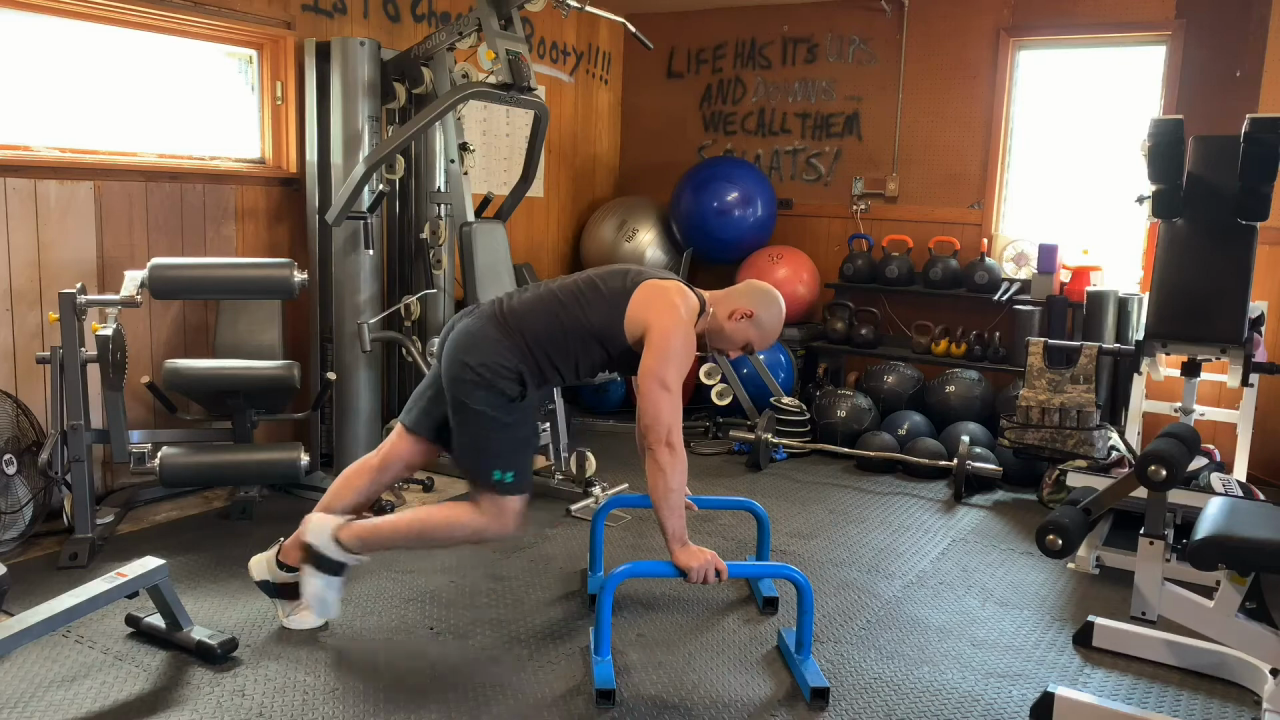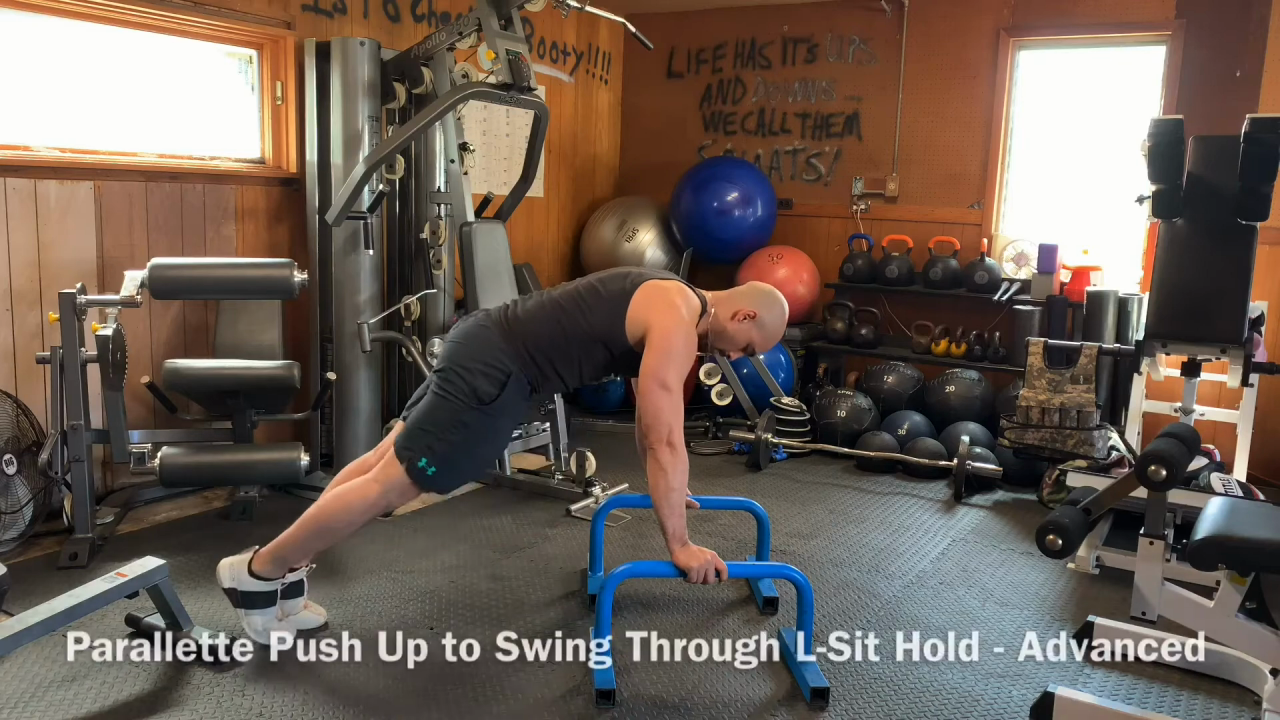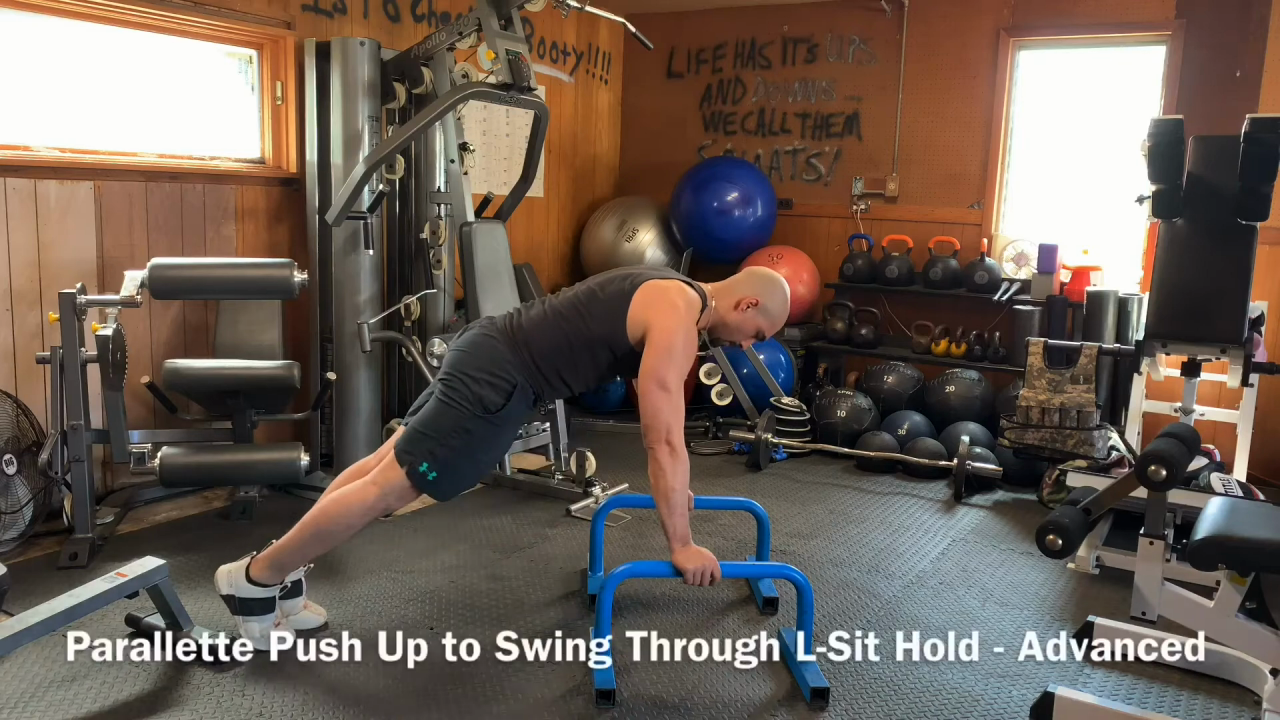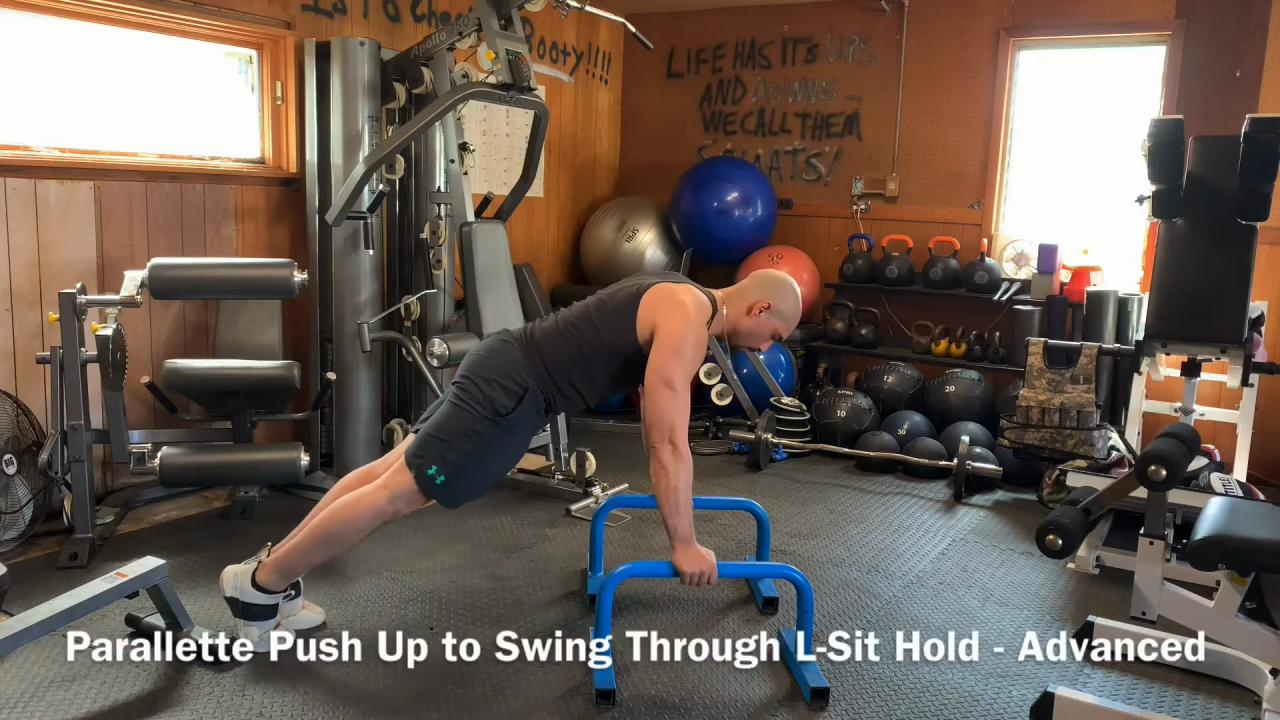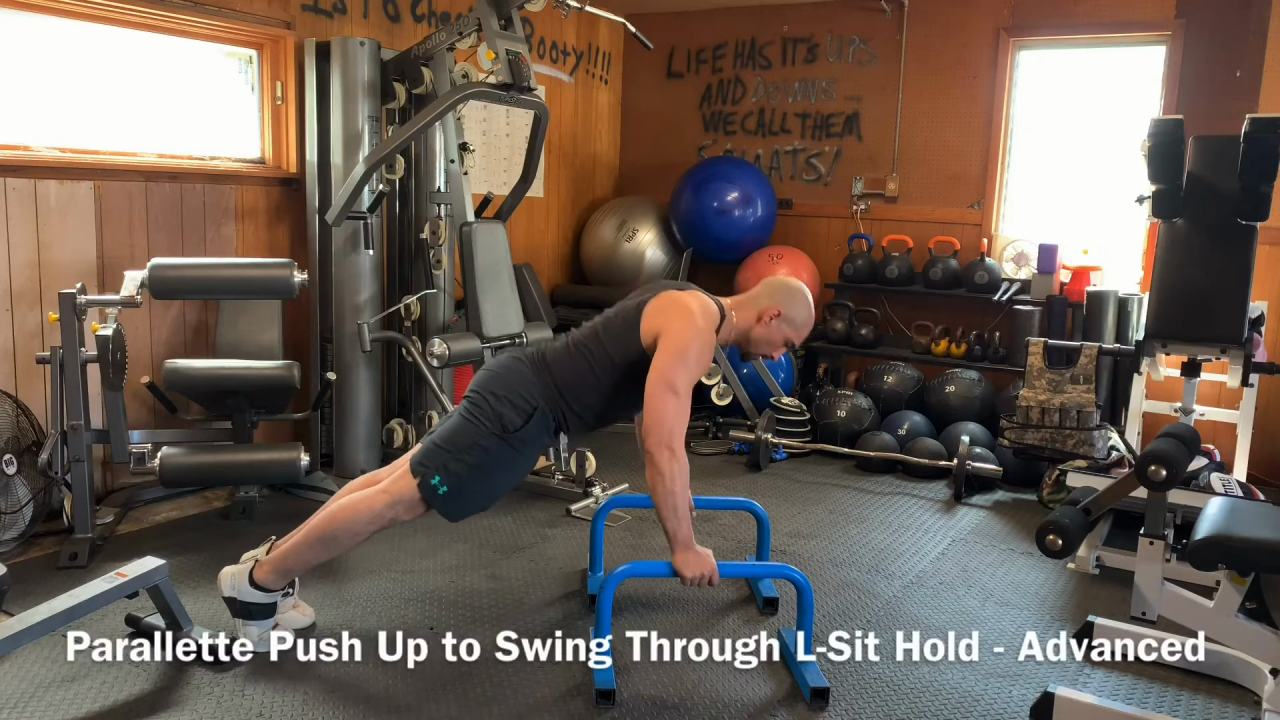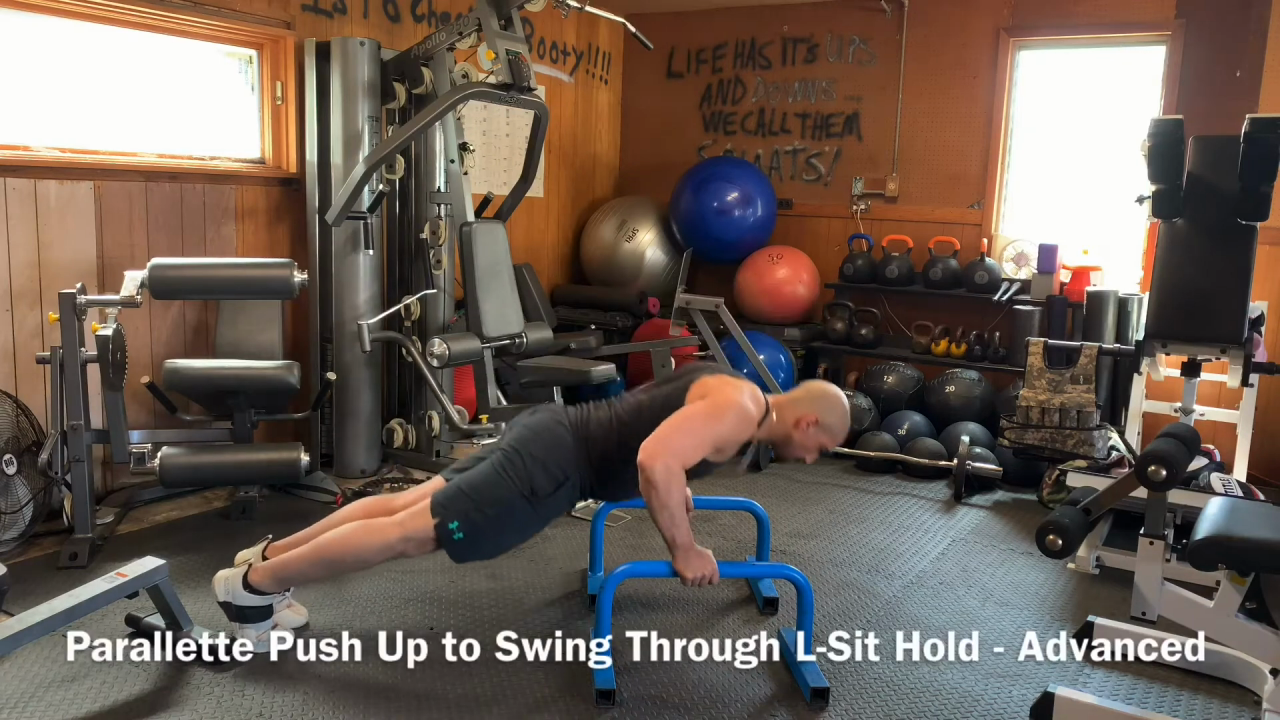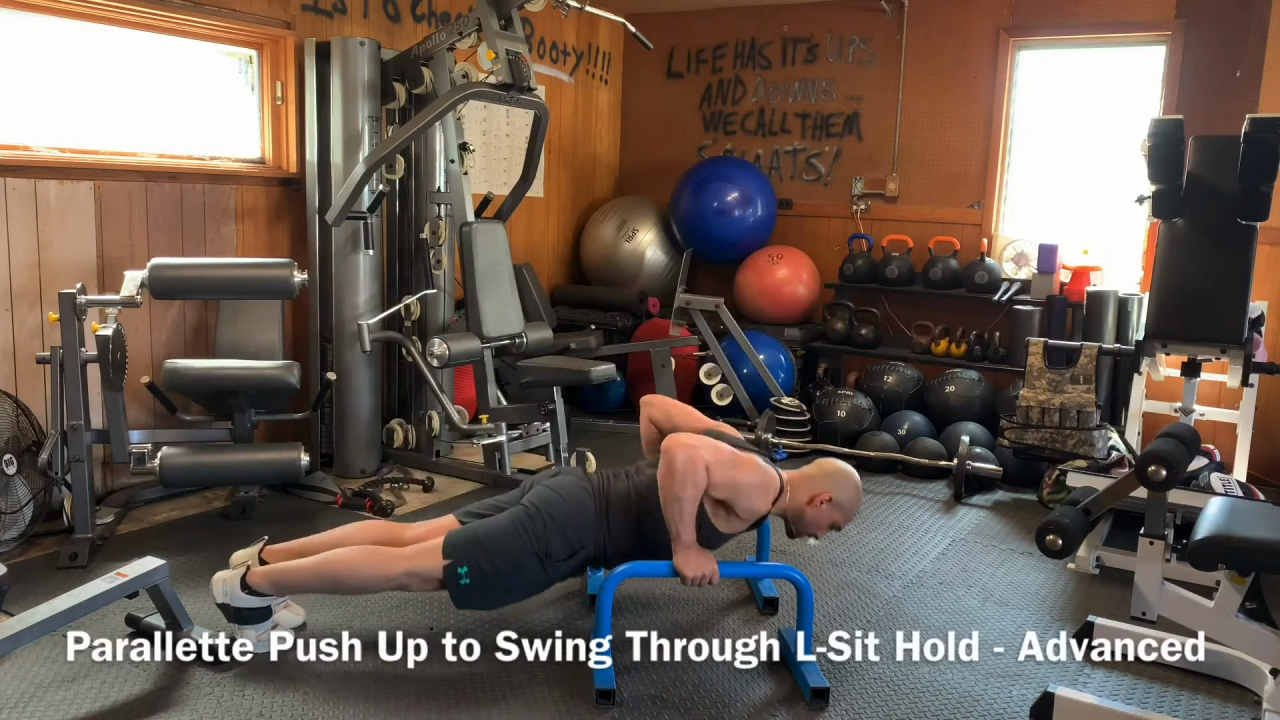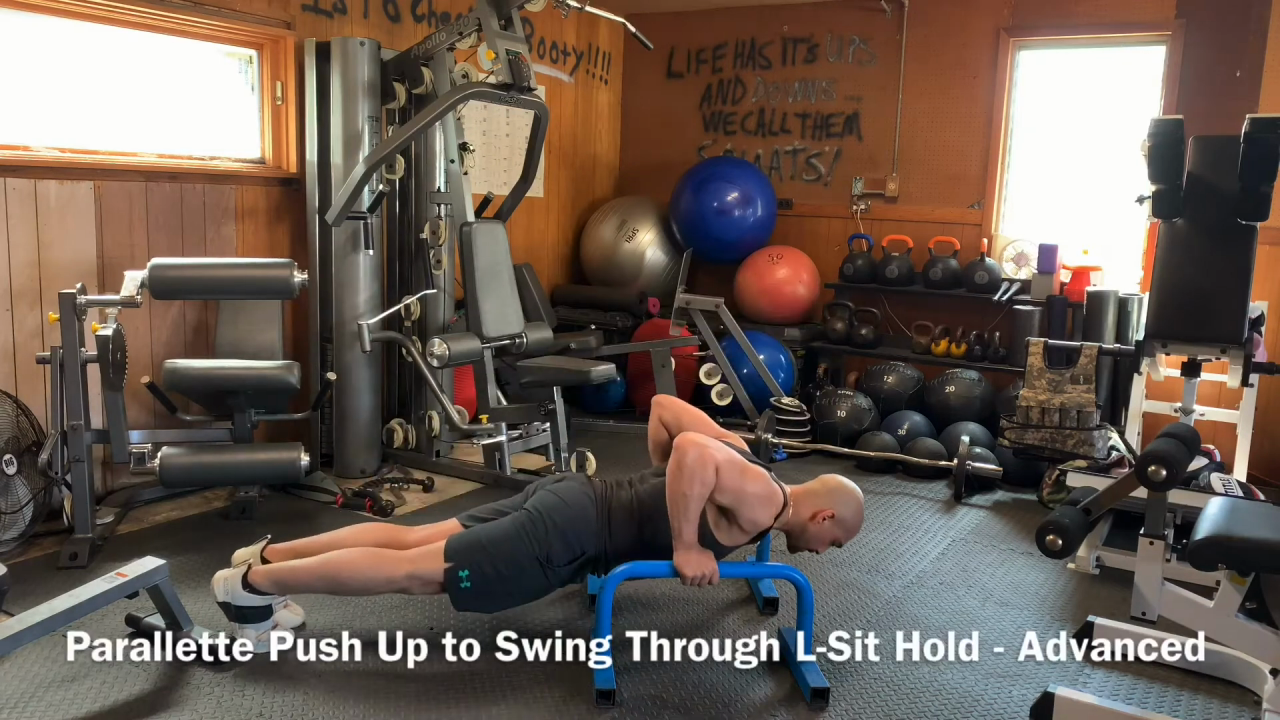
dt=0.3s
person 1, frame 1
left shoulder: (667, 299)
right shoulder: (677, 322)
left elbow: (650, 416)
right elbow: (664, 440)
left wrist: (663, 486)
right wrist: (679, 544)
left hip: (478, 334)
right hip: (496, 364)
left knee: (393, 459)
right knee: (496, 518)
left ankle: (289, 564)
right ankle: (336, 543)
person 1, frame 2
left shoulder: (671, 300)
right shoulder: (678, 323)
left elbow: (651, 416)
right elbow: (665, 442)
left wrist: (666, 489)
right wrist: (680, 546)
left hip: (483, 341)
right hip: (493, 370)
left knee: (388, 458)
right knee: (391, 485)
left ankle: (287, 572)
right ankle: (256, 573)
person 1, frame 3
left shoulder: (669, 293)
right shoulder: (677, 319)
left elbow: (653, 412)
right elbow: (665, 440)
left wrist: (669, 490)
right wrist: (682, 544)
left hip: (489, 353)
right hip: (497, 381)
left knee: (387, 463)
right knee: (387, 486)
left ankle: (280, 572)
right ankle: (253, 580)
person 1, frame 4
left shoulder: (681, 300)
right shoulder: (686, 320)
left elbow: (654, 405)
right elbow: (669, 440)
left wrist: (673, 488)
right wrist: (684, 545)
left hip: (505, 367)
right hip: (511, 389)
left knee: (393, 468)
right knee: (396, 492)
left ankle: (277, 563)
right ankle: (259, 584)
person 1, frame 5
left shoulder: (692, 307)
right shoulder: (694, 328)
left elbow: (653, 415)
right elbow: (663, 445)
left wrist: (668, 485)
right wrist: (683, 548)
left hip: (521, 384)
right hip: (522, 405)
left knee: (399, 477)
right knee: (398, 499)
left ankle: (272, 563)
right ankle: (256, 583)
person 1, frame 6
left shoulder: (724, 385)
right shoulder: (739, 409)
right elbow: (653, 462)
left wrist: (671, 484)
right wrist: (684, 550)
left hip: (552, 433)
right hip: (552, 466)
left knee: (410, 505)
right knee: (409, 533)
left ankle: (268, 554)
right ankle: (254, 583)
person 1, frame 7
left shoulder: (735, 446)
right shoulder: (758, 489)
left elbow: (652, 405)
right elbow: (682, 453)
right wrist: (685, 546)
left hip: (568, 492)
right hip: (567, 531)
left knee: (415, 534)
right knee: (412, 569)
left ankle: (266, 556)
right ankle: (250, 584)
person 1, frame 8
left shoulder: (740, 457)
right shoulder: (762, 502)
left elbow: (664, 406)
right elbow: (691, 450)
right wrist: (685, 544)
left hip: (569, 497)
right hip: (568, 537)
left knee: (414, 538)
right knee: (413, 572)
left ankle: (269, 555)
right ankle: (254, 582)
